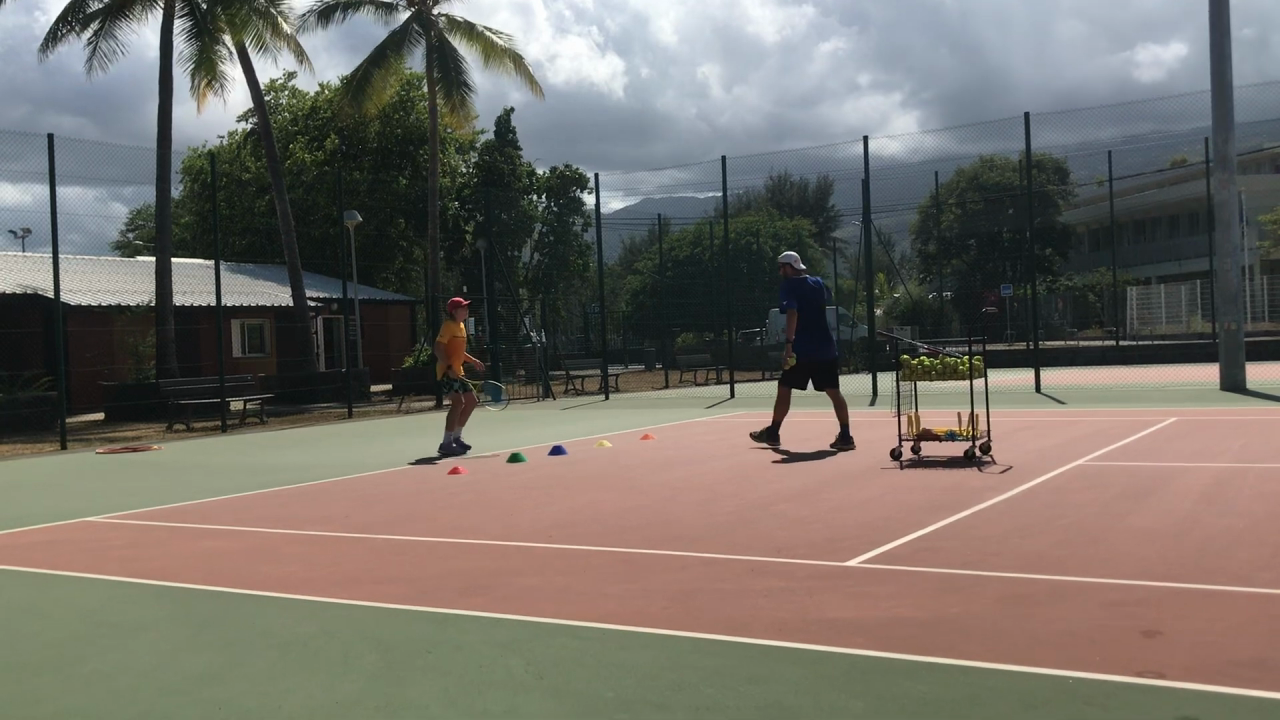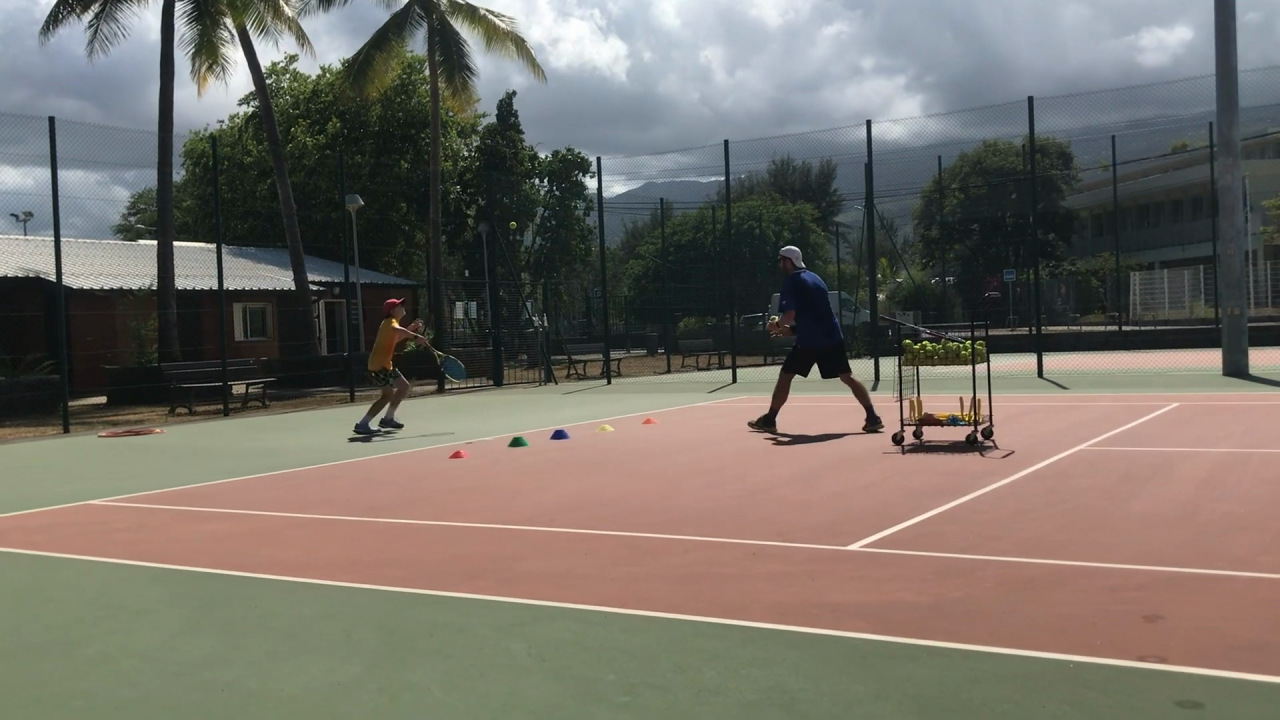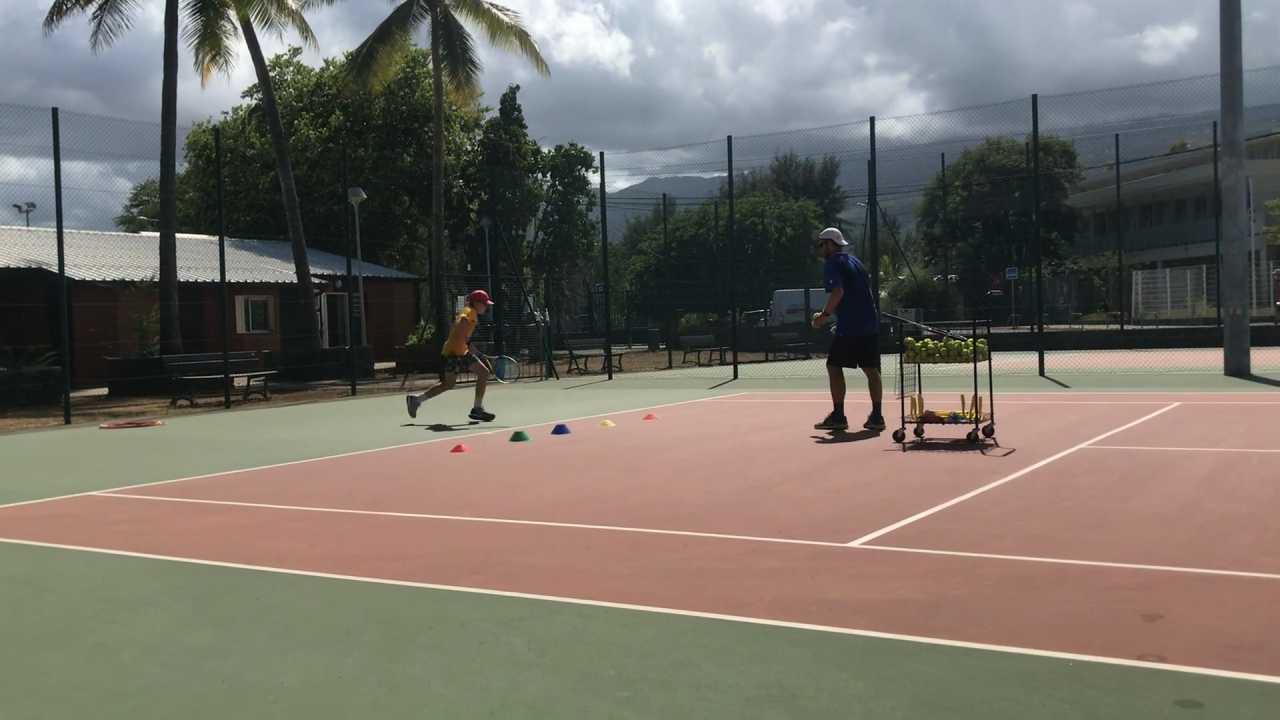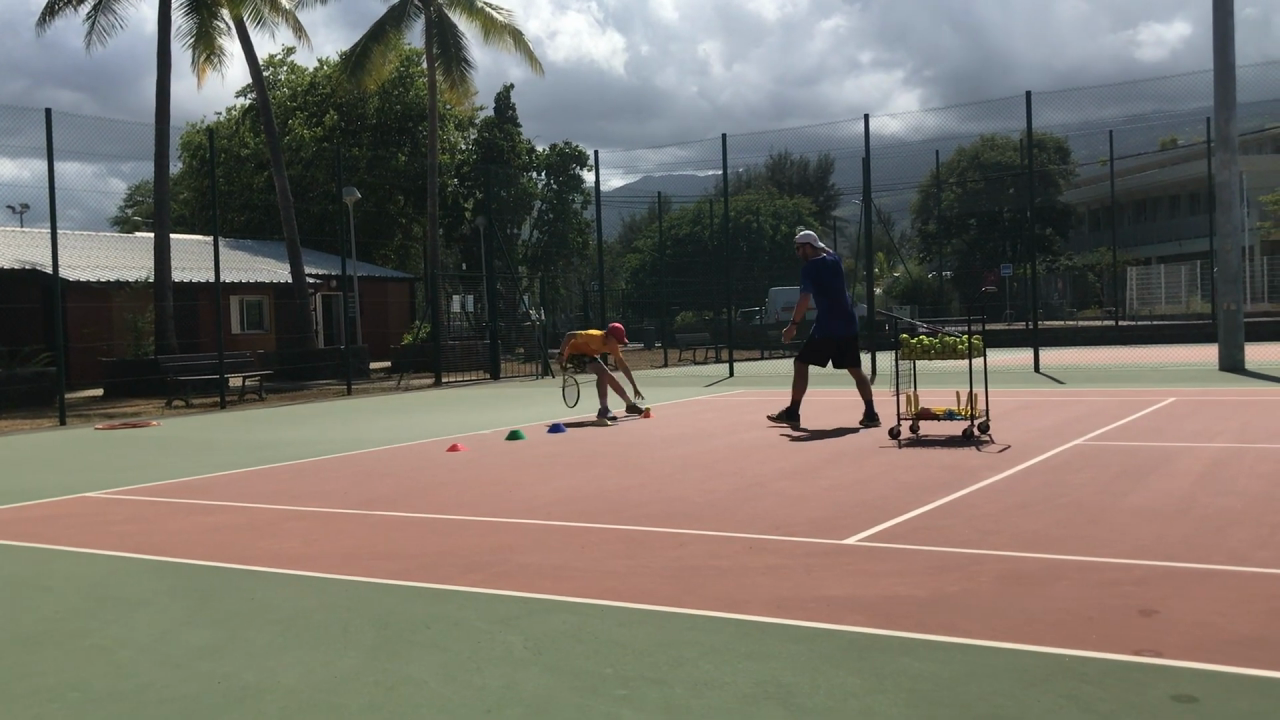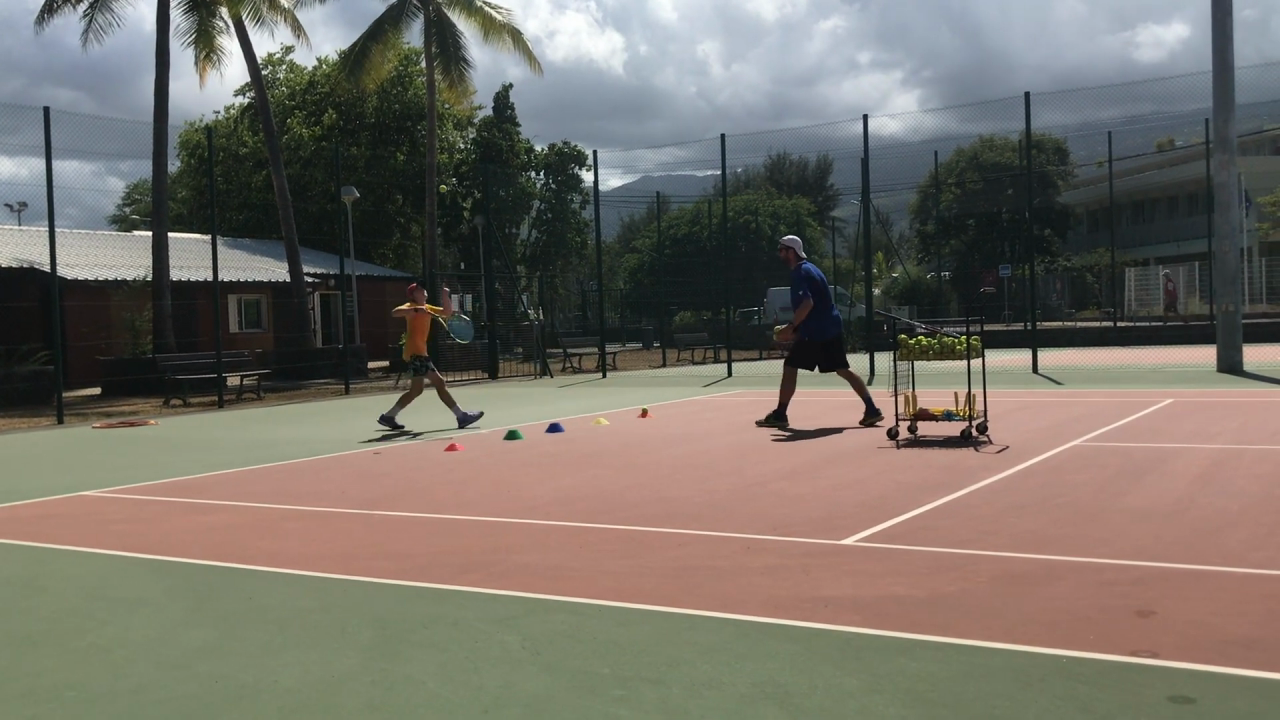
dt=1s
person 1, frame 1
left shoulder: (788, 286)
right shoulder: (817, 283)
left elbow: (792, 314)
left wrist: (788, 344)
left hip: (803, 349)
right hip: (827, 348)
left knee: (784, 388)
right knee: (833, 391)
left ankle: (773, 433)
right ankle: (845, 436)
person 1, frame 2
left shoulder: (791, 282)
right shoulder: (815, 278)
left elbow: (789, 315)
left wrist: (777, 325)
right wrist: (792, 329)
left hip: (810, 340)
right hip: (833, 335)
left knee: (785, 375)
right knee: (847, 377)
left ankle: (769, 419)
right ankle: (872, 417)
person 1, frame 3
left shoulder: (833, 263)
right shoulder: (855, 262)
left elbow: (838, 291)
left wrist: (825, 314)
left hip: (850, 326)
right hip: (870, 324)
left knee: (834, 367)
right knee: (871, 369)
left ankle: (838, 417)
right ankle: (877, 416)
person 1, frame 4
left shoulder: (809, 268)
right shoulder: (834, 259)
left elbow: (805, 298)
left wrist: (793, 324)
left hip: (826, 327)
right hip: (849, 325)
left knee: (800, 364)
right knee: (855, 369)
left ankle: (792, 413)
right ankle: (870, 413)
person 1, frame 5
left shoulder: (801, 273)
right shoulder: (809, 269)
left elbow: (807, 303)
left wrist: (791, 326)
right wrist: (797, 328)
left hip: (816, 330)
right hip: (832, 326)
left knee: (790, 367)
right knee: (843, 370)
left ankle: (779, 415)
right ankle: (871, 410)
